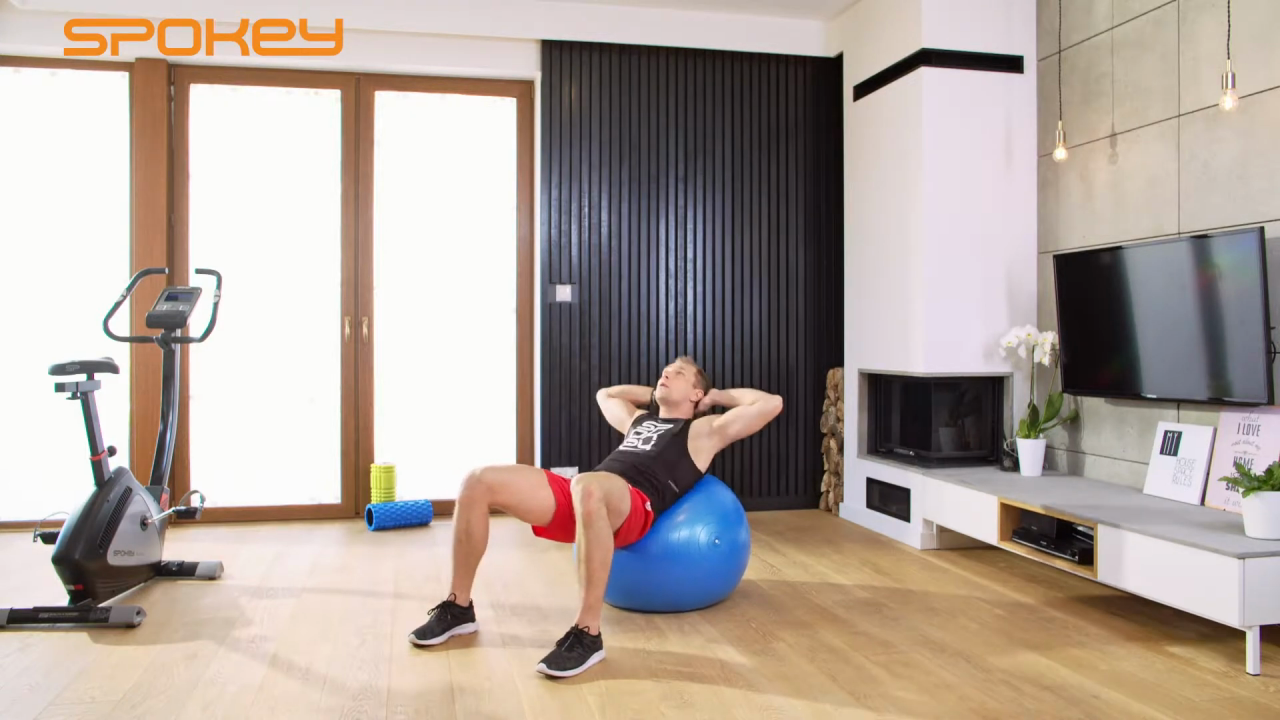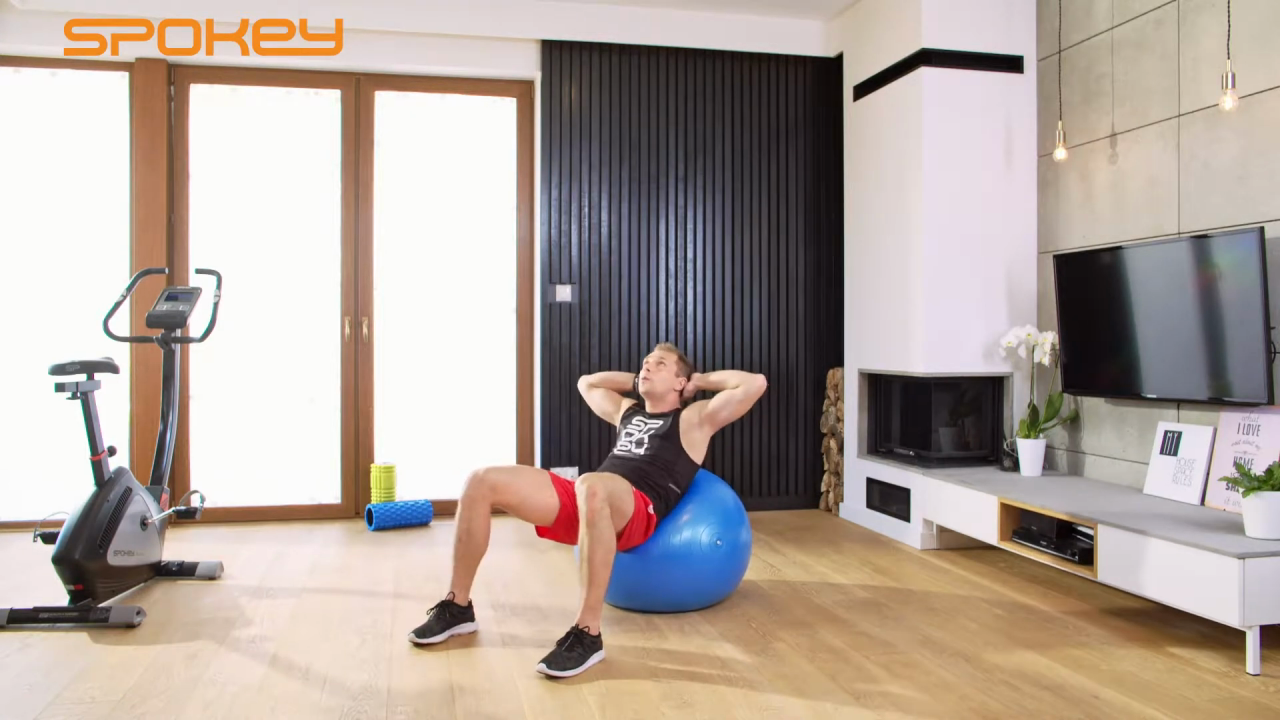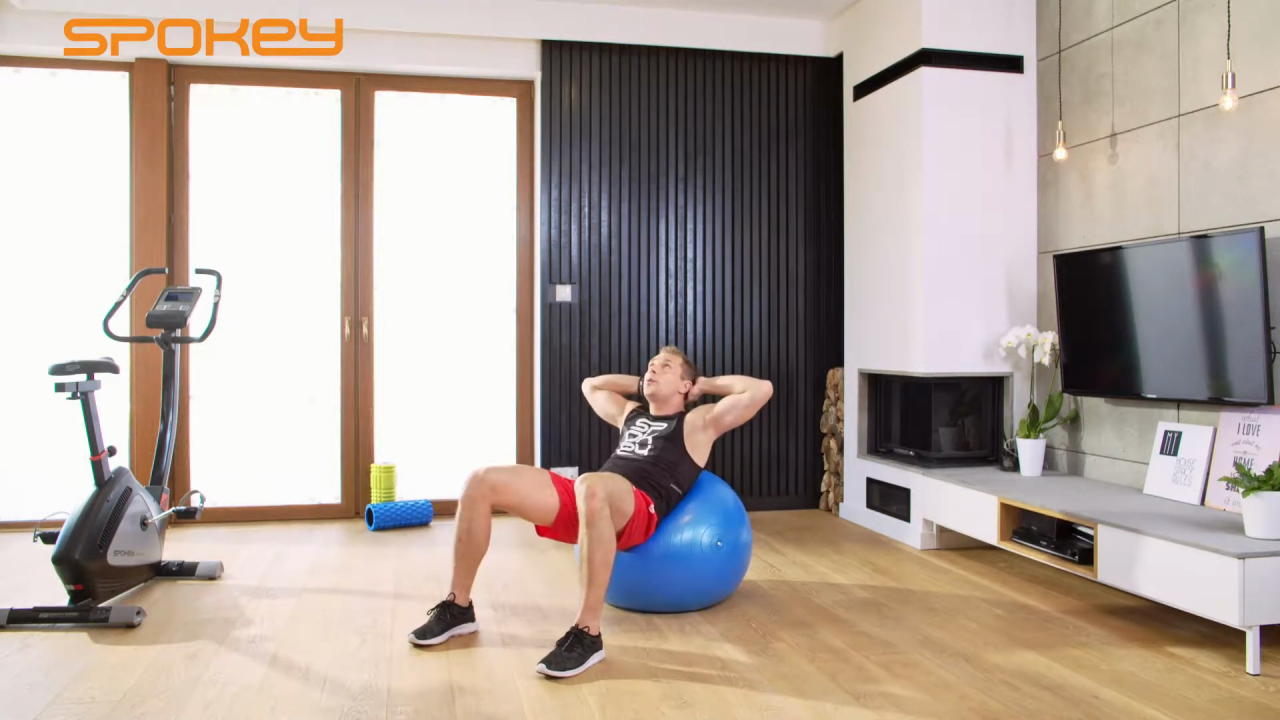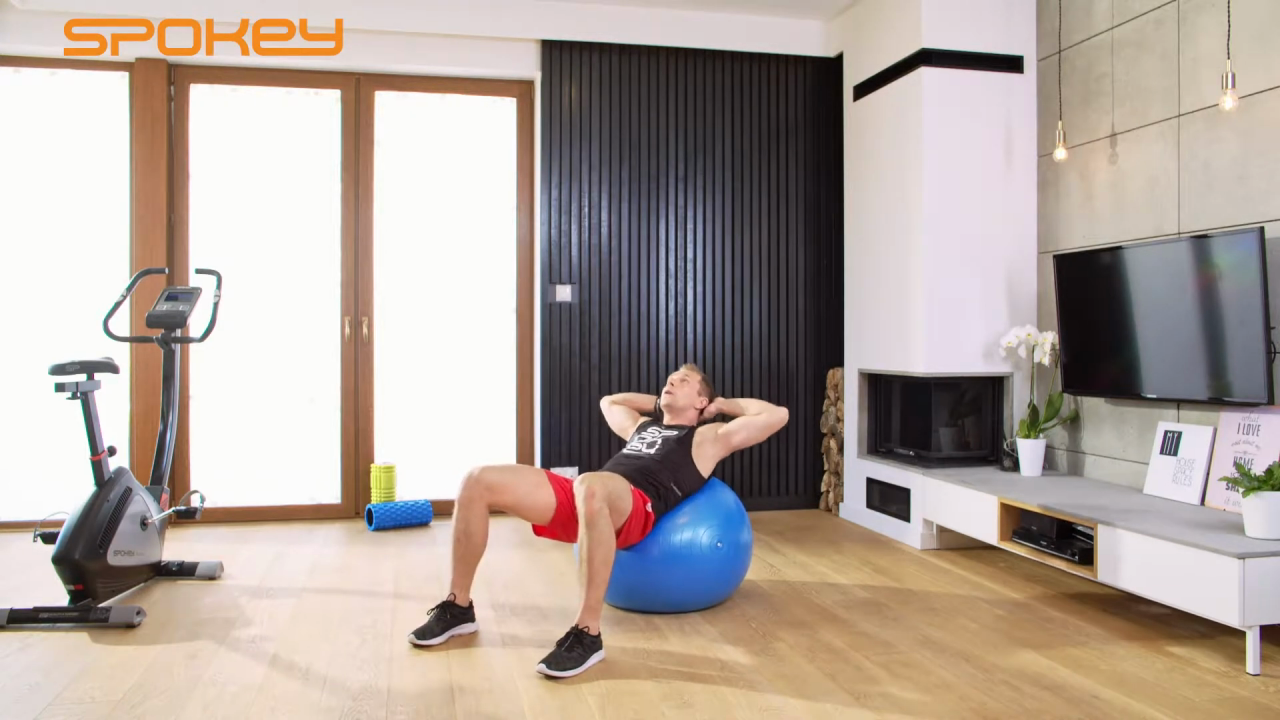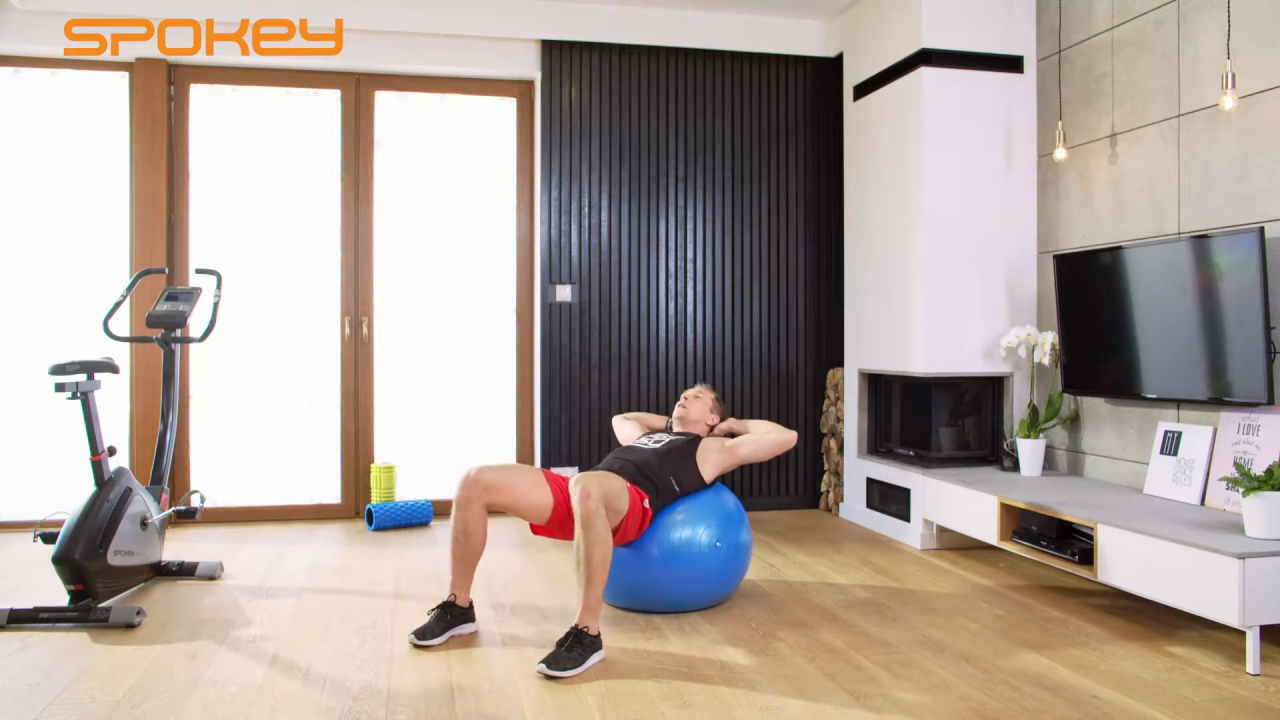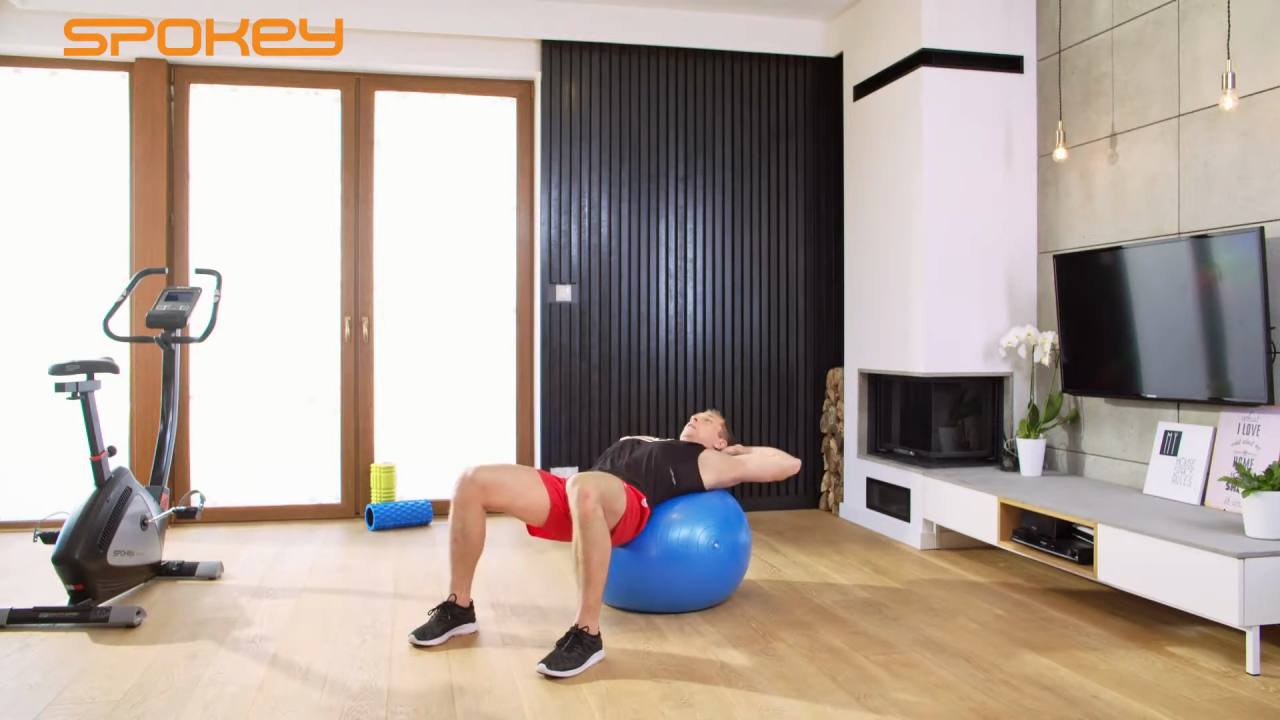
dt=0.3s
person 1, frame 1
left shoulder: (703, 430)
right shoulder: (640, 419)
left elbow: (770, 404)
right elbow: (606, 394)
left wrist: (718, 396)
right wrist: (652, 393)
left hip: (635, 508)
right hip: (583, 498)
left knee: (588, 487)
right knee: (480, 482)
left ankle: (587, 634)
right ankle: (458, 607)
person 1, frame 2
left shoulder: (694, 419)
right shoulder: (628, 412)
left elbow: (755, 383)
right elbow: (588, 383)
left wrist: (702, 380)
right wrist: (636, 381)
left hip: (637, 509)
right hip: (585, 500)
left knee: (592, 488)
right knee: (482, 482)
left ankle: (588, 634)
right ankle: (458, 606)
person 1, frame 3
left shoulder: (697, 423)
right shoulder: (632, 415)
left elbow: (761, 389)
right elbow: (591, 385)
left wrist: (707, 384)
right wrist: (641, 385)
left hip: (639, 510)
right hip: (586, 499)
left knee: (592, 488)
right knee: (482, 481)
left ankle: (588, 634)
right ankle: (458, 607)
person 1, frame 4
left shoulder: (708, 437)
right shoulder: (643, 426)
left elbow: (777, 414)
right elbow: (609, 401)
left wrist: (724, 404)
right wrist: (658, 402)
left hip: (635, 507)
right hip: (584, 497)
left knee: (590, 486)
right knee: (479, 481)
left ankle: (587, 634)
right ankle: (458, 606)
person 1, frame 5
left shoulder: (712, 451)
right shoulder: (649, 435)
left elbow: (786, 438)
right elbow: (620, 419)
left wrist: (734, 425)
right wrist: (669, 423)
left hip: (631, 503)
right hip: (579, 494)
left knee: (587, 490)
right knee: (476, 481)
left ankle: (587, 634)
right ankle: (459, 607)
person 1, frame 6
left shoulder: (713, 462)
right shoulder: (667, 448)
left elbow: (789, 464)
right elbow: (625, 440)
left wrist: (738, 448)
right wrist: (674, 440)
left hip: (627, 501)
right hip: (574, 494)
left knee: (585, 488)
right knee: (474, 482)
left ankle: (587, 634)
right ankle: (459, 607)
